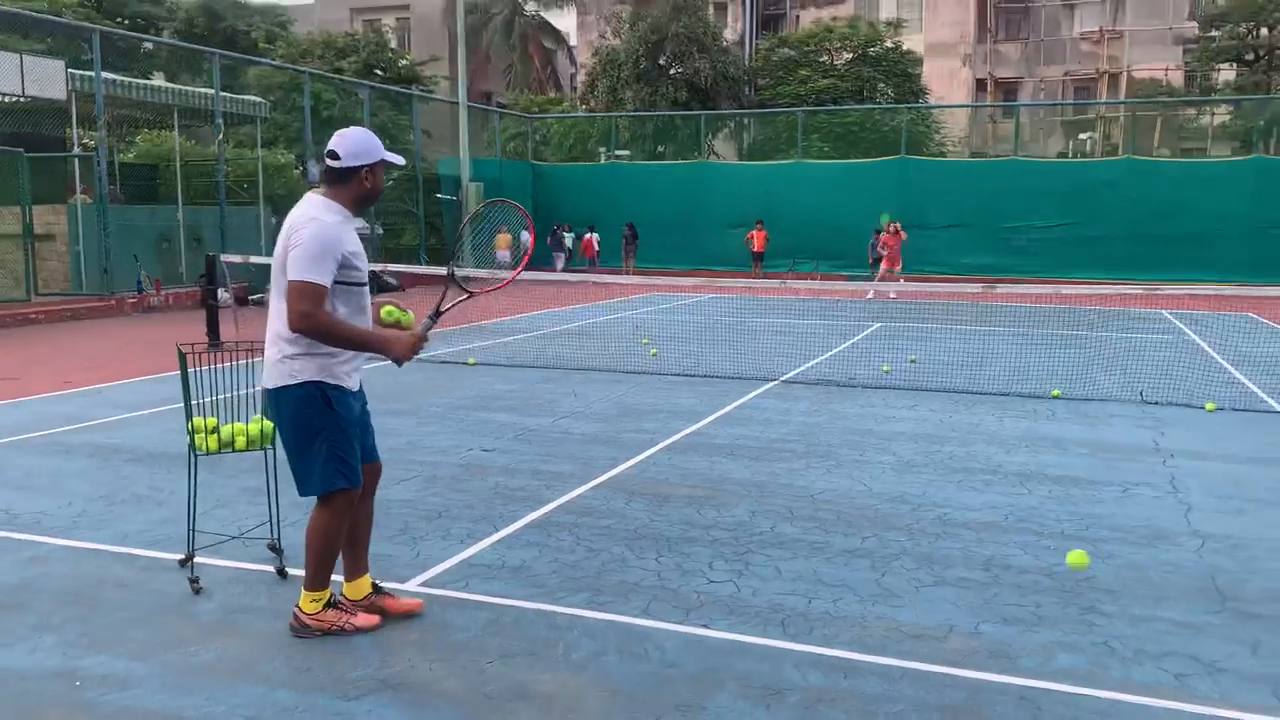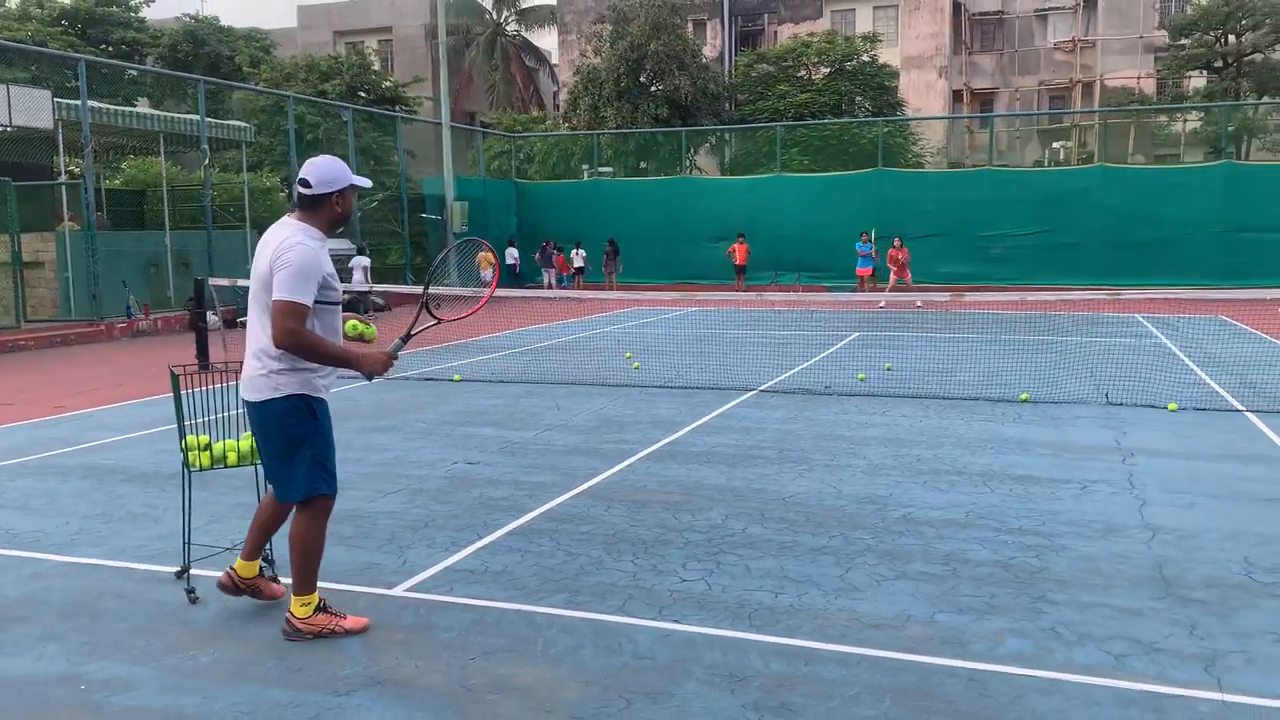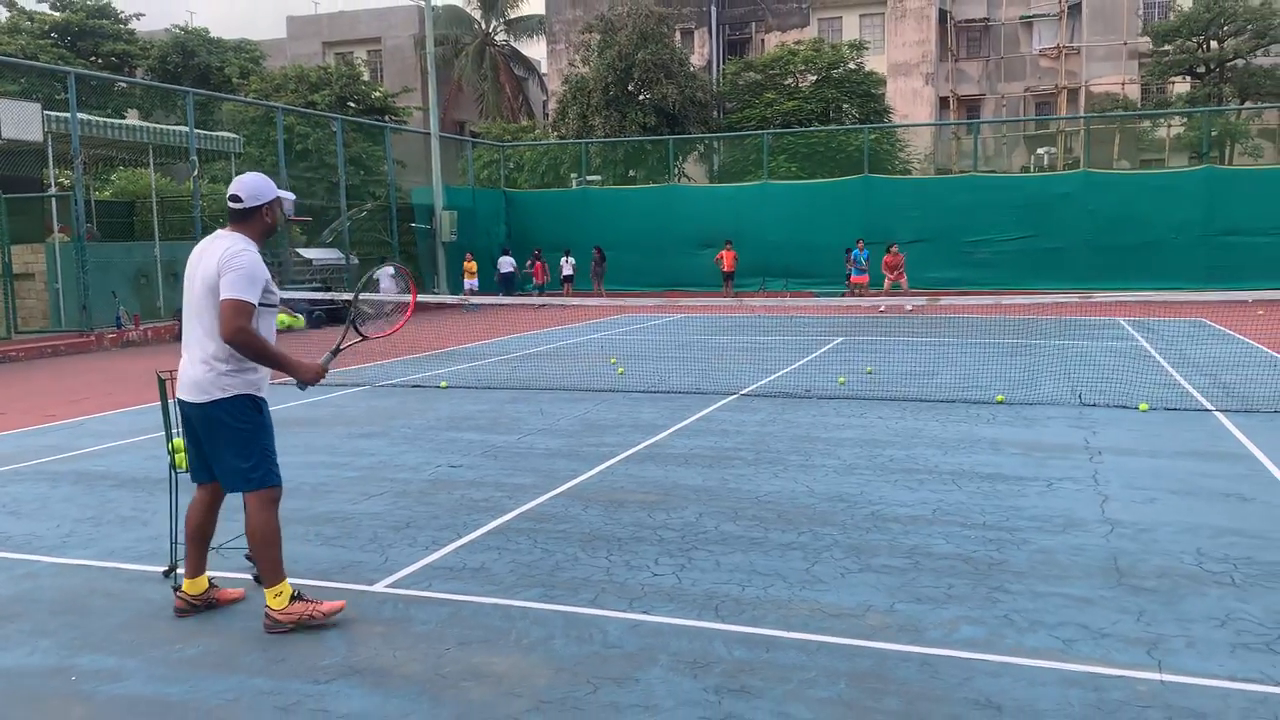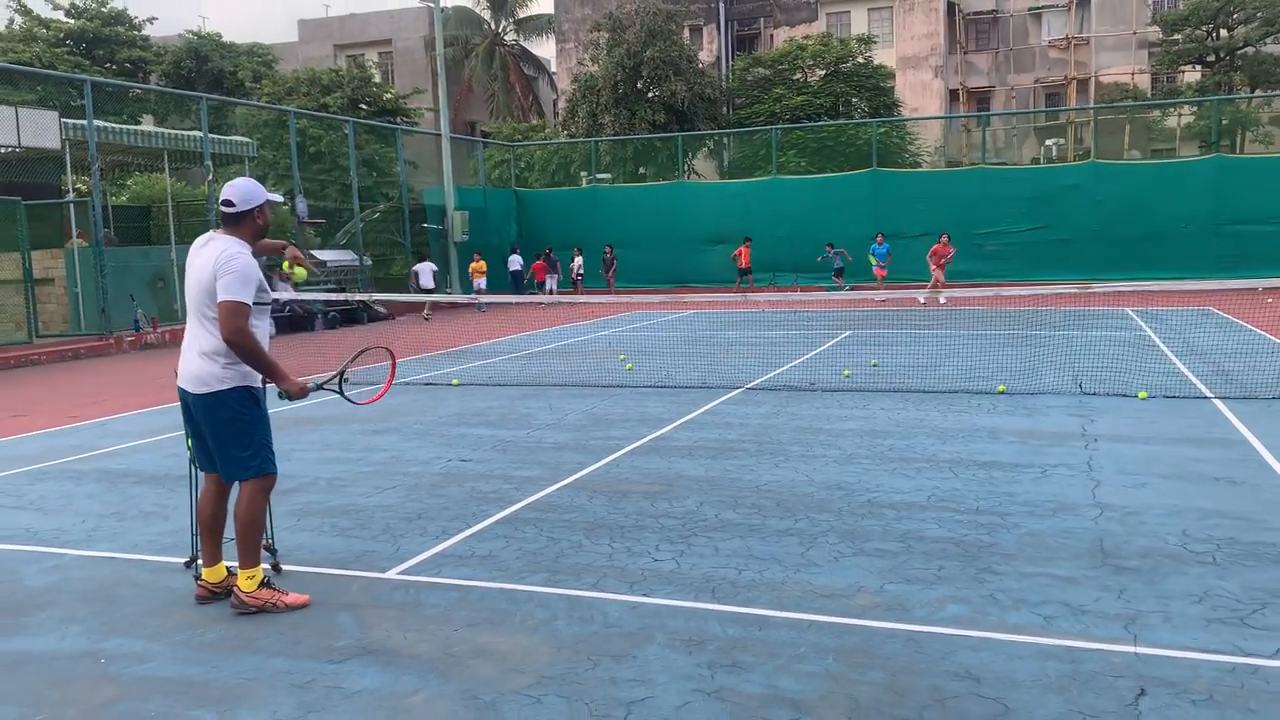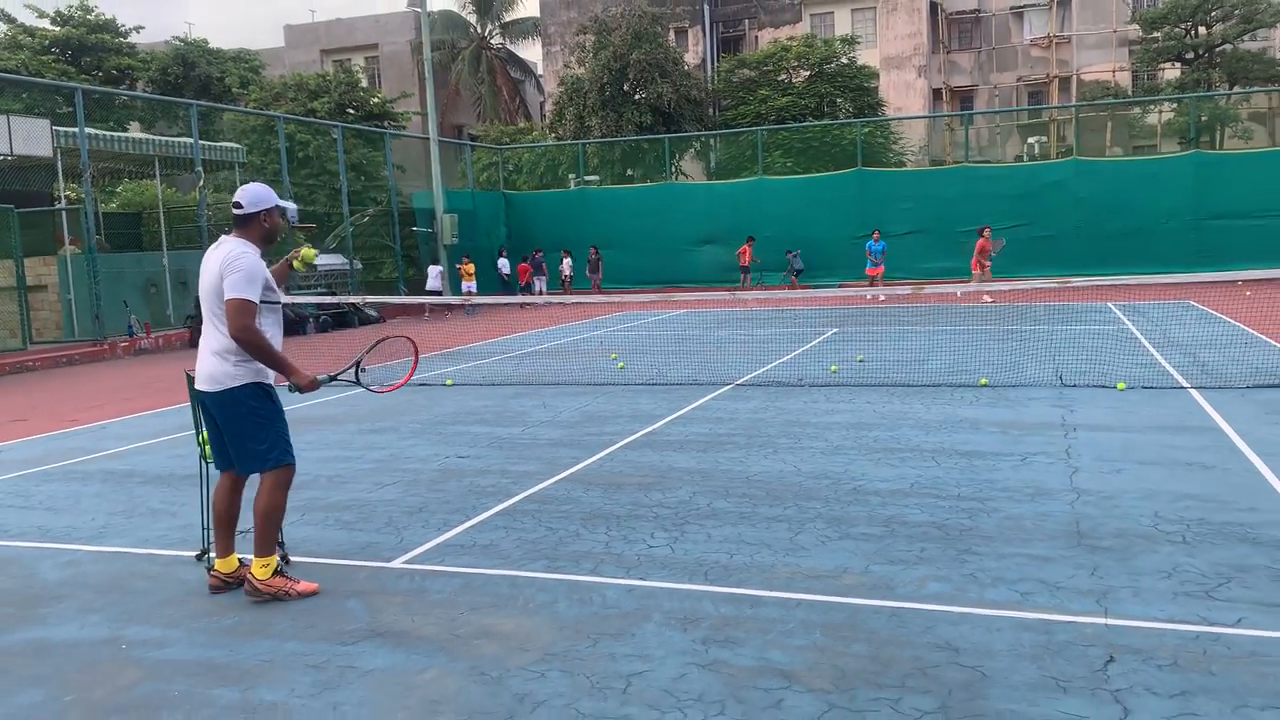
dt=0.5s
person 1, frame 1
left shoulder: (326, 214)
right shoulder: (321, 227)
right elbow: (304, 317)
left wrist: (368, 311)
right wrist: (385, 344)
left hip: (331, 378)
right hip: (309, 382)
left knee: (365, 475)
right knee: (338, 491)
left ankle: (359, 590)
right ankle: (314, 608)
person 1, frame 2
left shoulder: (287, 232)
right shoulder: (302, 250)
right elbow: (287, 335)
left wrist: (335, 324)
right wrist: (357, 360)
left hip: (277, 387)
right hip: (290, 392)
left knee: (290, 488)
right knee: (316, 496)
left ankle: (245, 571)
right ankle: (304, 612)
person 1, frame 3
left shoulder: (209, 245)
right shoulder: (243, 257)
right elbow: (235, 331)
left wrist: (268, 319)
right wrist: (295, 367)
left hip: (195, 389)
right hip: (230, 393)
left knee: (210, 487)
right knee: (262, 491)
left ankle: (193, 588)
right ankle: (281, 603)
person 1, frame 4
left shoulder: (206, 243)
right shoulder: (237, 260)
right elbow: (234, 332)
left wrist: (282, 248)
right wrist: (281, 378)
left hip: (195, 382)
right hip: (228, 386)
left knee: (218, 478)
right knee: (257, 479)
left ankle: (212, 576)
right ankle: (250, 586)
person 1, frame 5
left shoulder: (223, 250)
right shoulder: (244, 259)
right elbow: (242, 329)
left wrist: (286, 268)
right wrist: (291, 372)
left hip: (214, 382)
right hip: (242, 384)
left knee: (233, 473)
right knee: (278, 470)
left ankle: (224, 567)
right ankle: (265, 574)
